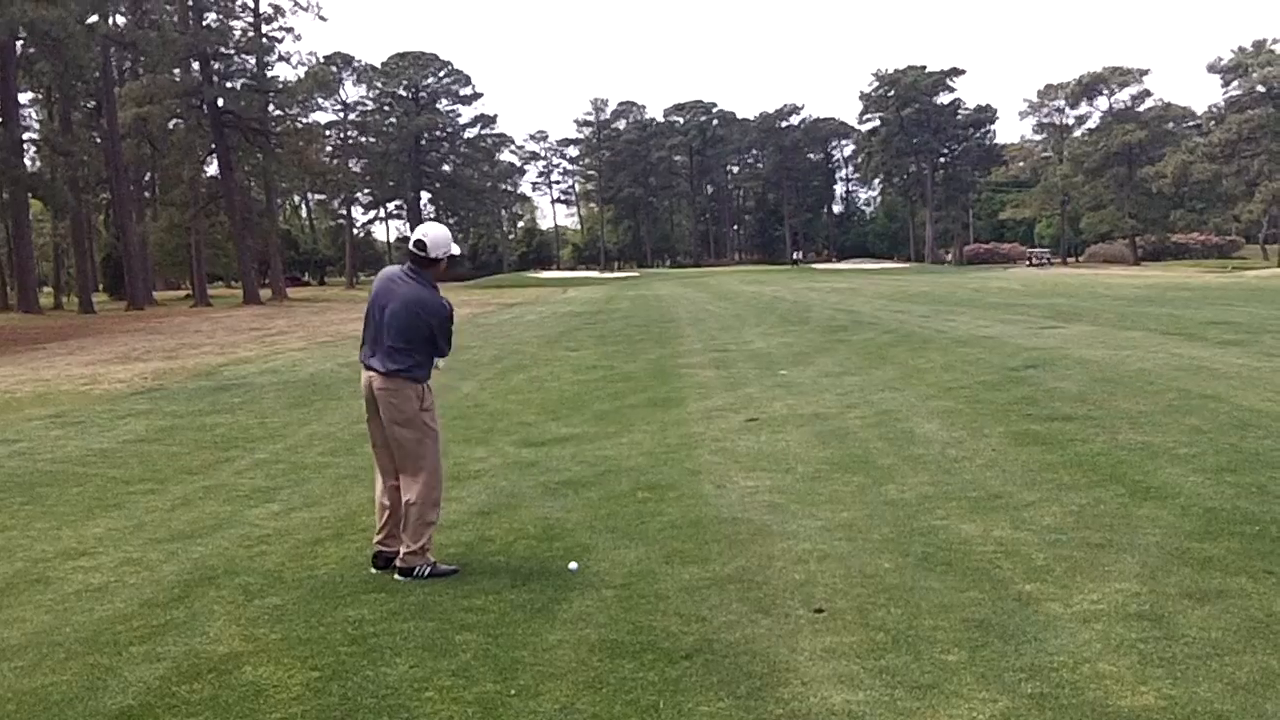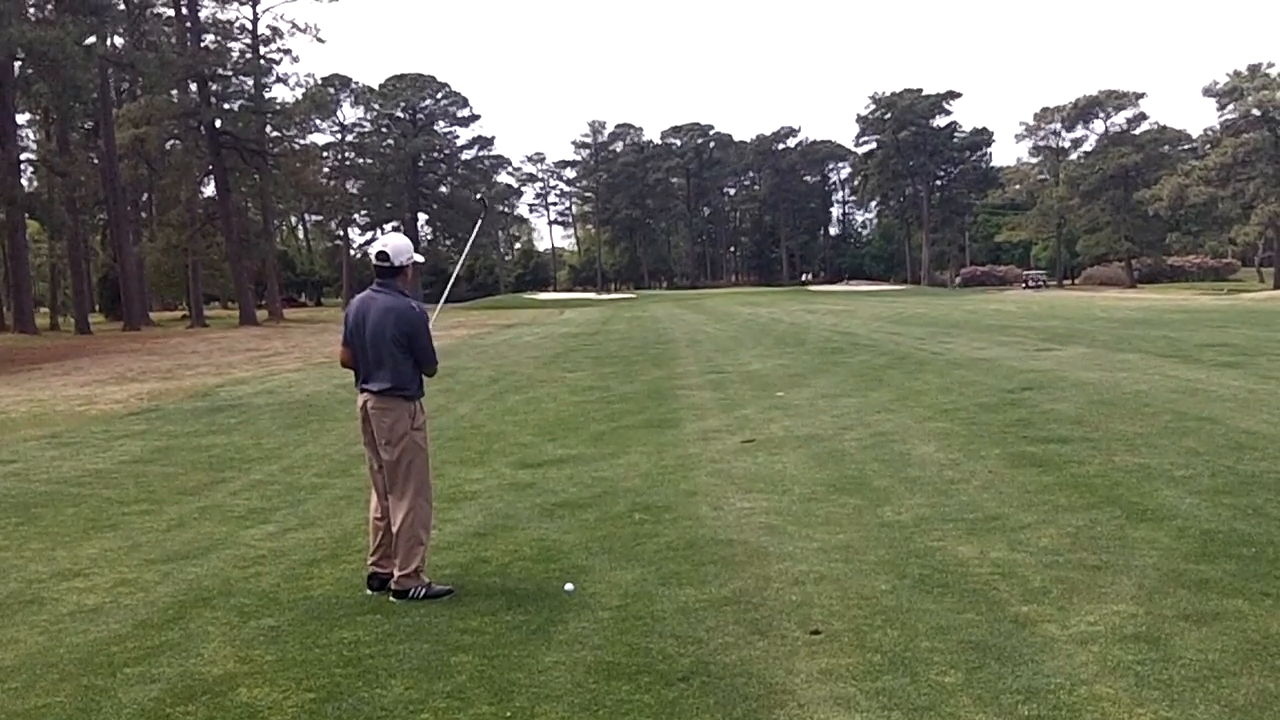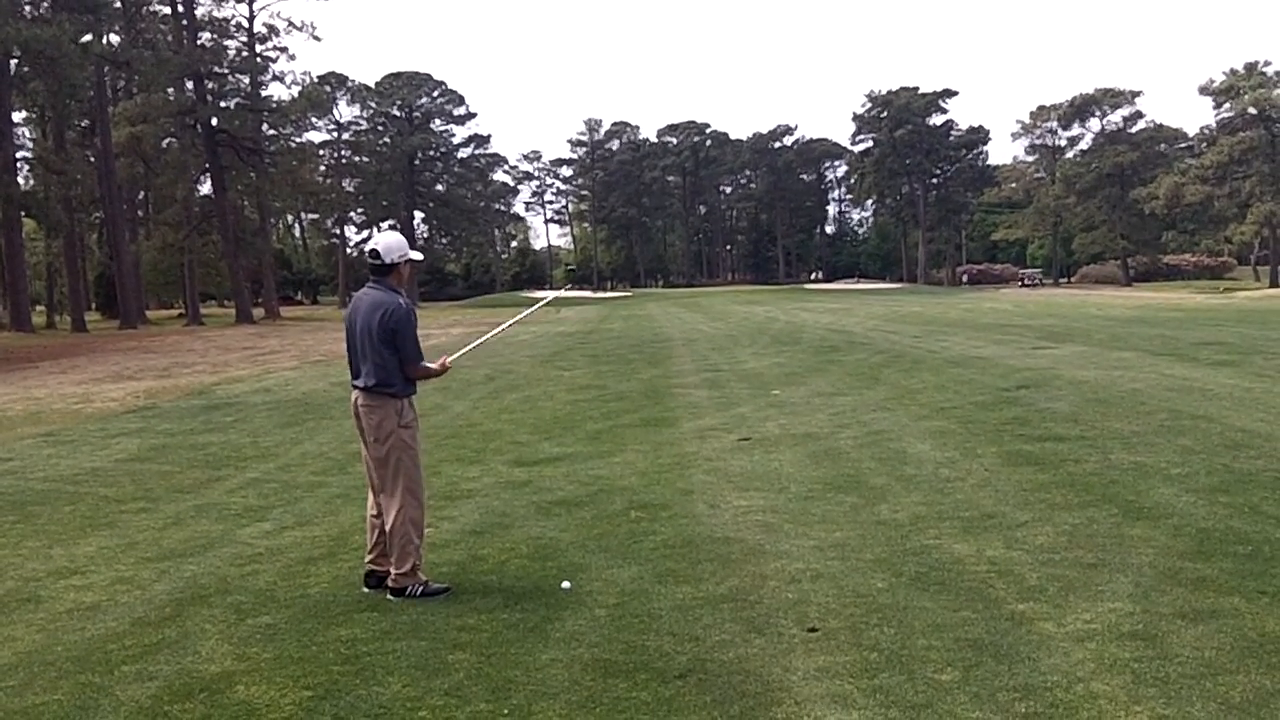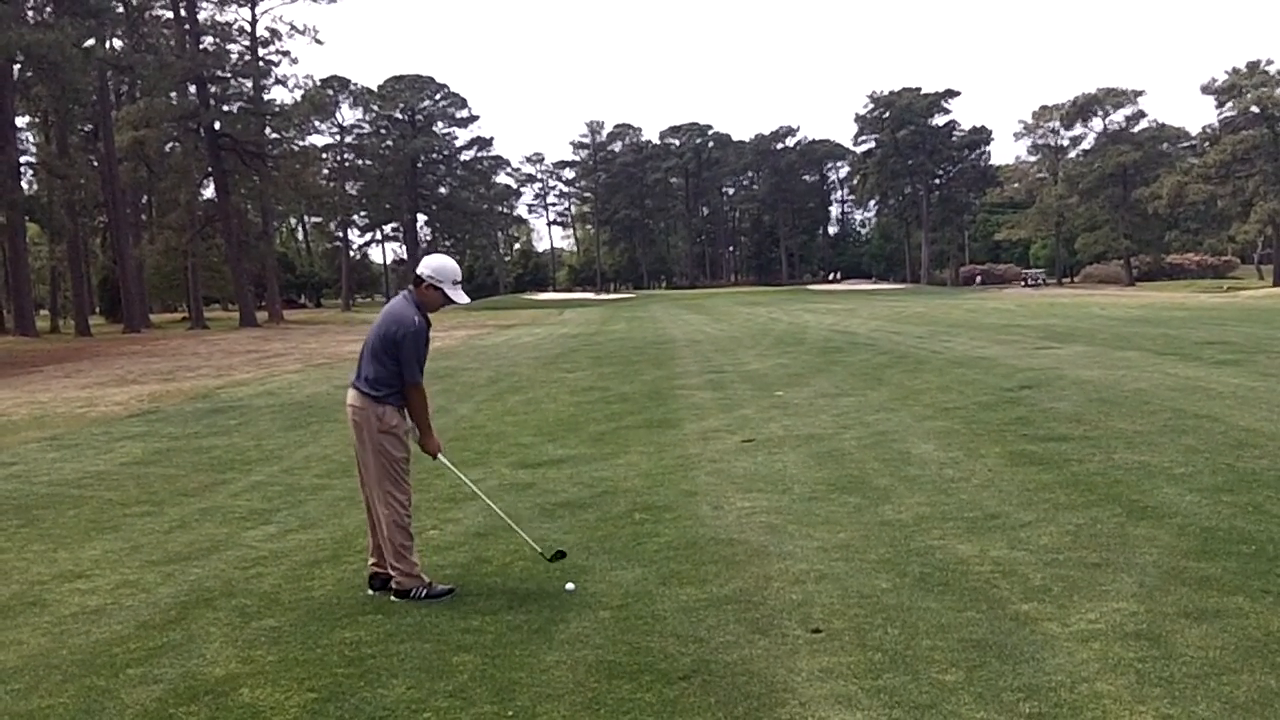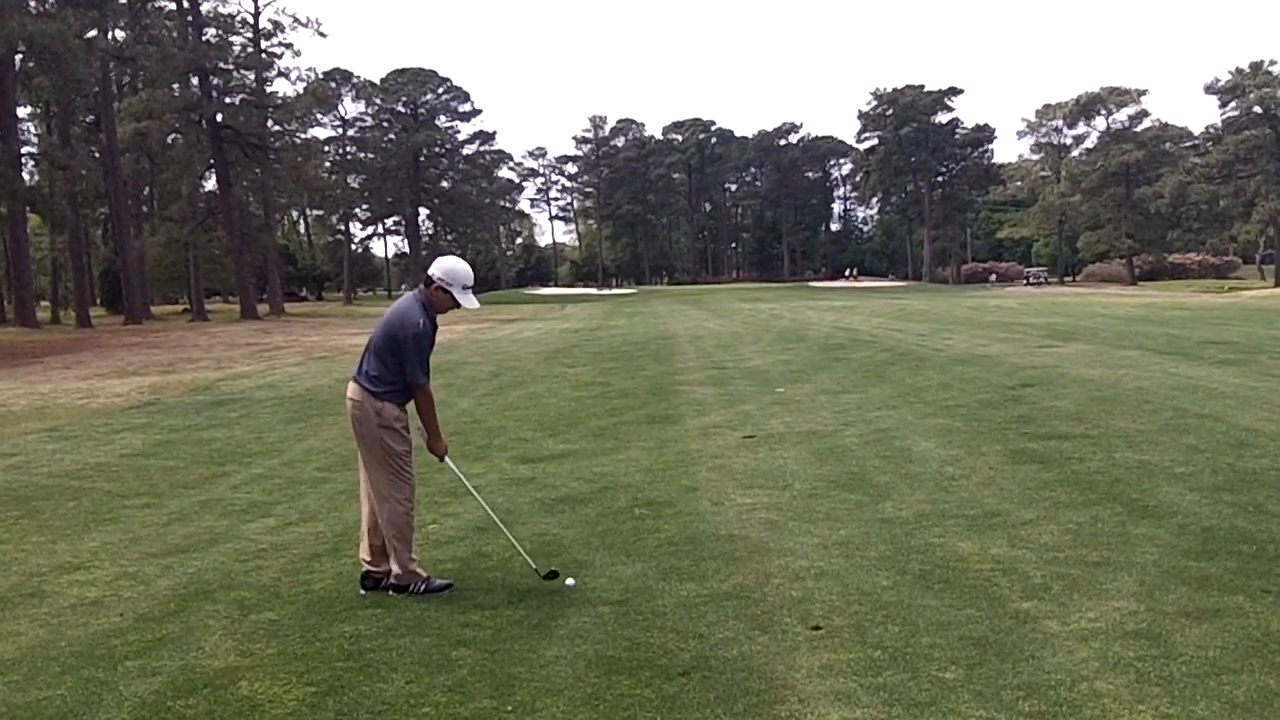
dt=1s
person 1, frame 1
left shoulder: (384, 278)
right shoulder: (436, 305)
right elbow: (441, 352)
left hip: (372, 379)
right hip: (404, 389)
left knee: (389, 471)
right knee: (421, 474)
left ankle: (385, 549)
right ankle: (413, 559)
person 1, frame 2
left shoulder: (357, 305)
right shoulder: (410, 311)
left elbow: (346, 358)
right elbow: (430, 369)
left hip: (369, 402)
right hip: (399, 408)
left knee: (384, 491)
right knee: (410, 494)
left ankle: (380, 570)
right ankle: (407, 580)
person 1, frame 3
left shoulder: (357, 301)
right shoulder: (398, 308)
right elbow: (412, 369)
right wrist: (436, 370)
left hip: (363, 399)
right hip: (390, 406)
left knee: (381, 489)
right knee: (403, 493)
left ankle: (378, 568)
right ankle: (404, 577)
person 1, frame 4
left shoulder: (400, 305)
right shoulder: (411, 324)
right elbow: (413, 386)
left wrist: (419, 428)
right wrist: (427, 434)
left hip: (367, 402)
right hip: (379, 410)
left knee: (380, 495)
right knee: (394, 496)
left ankle: (382, 571)
right ankle: (406, 580)
person 1, frame 5
left shoulder: (413, 304)
right shoulder: (416, 323)
right elbow: (420, 387)
right wrist: (435, 437)
left hip: (367, 398)
right hip: (378, 406)
left knee: (377, 491)
right knee: (397, 491)
left ankle: (375, 569)
right ankle: (404, 575)
